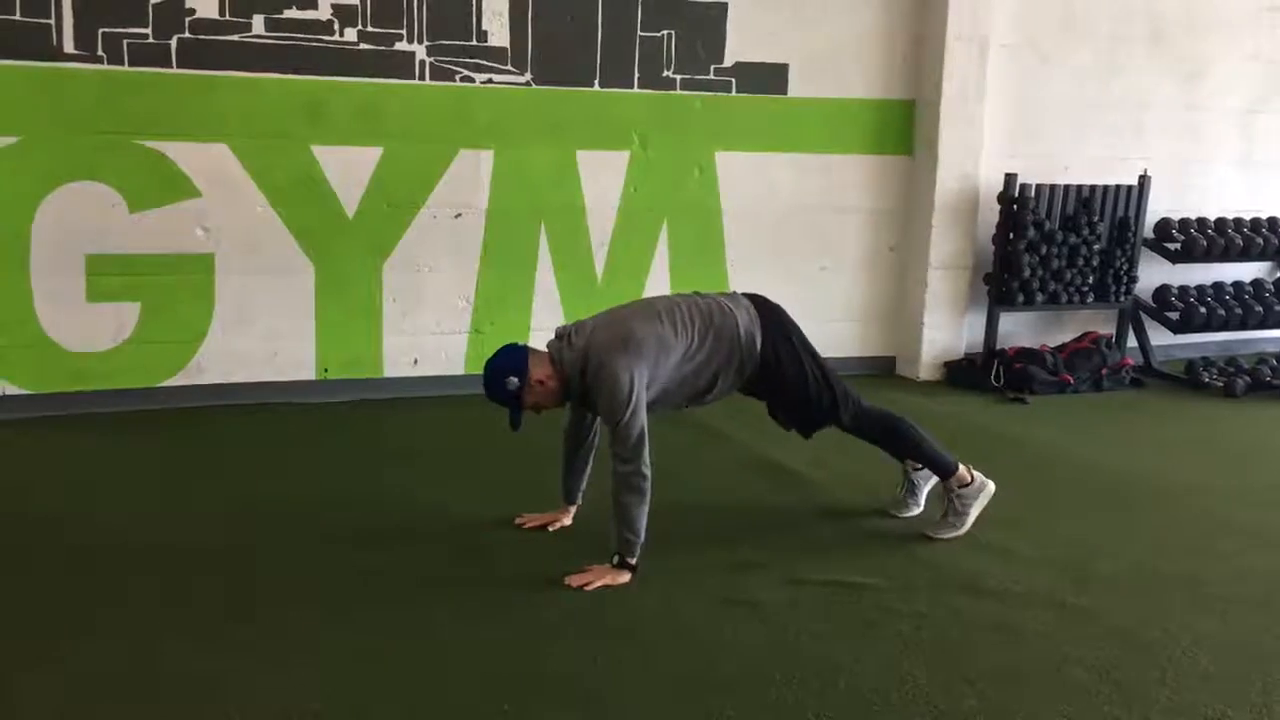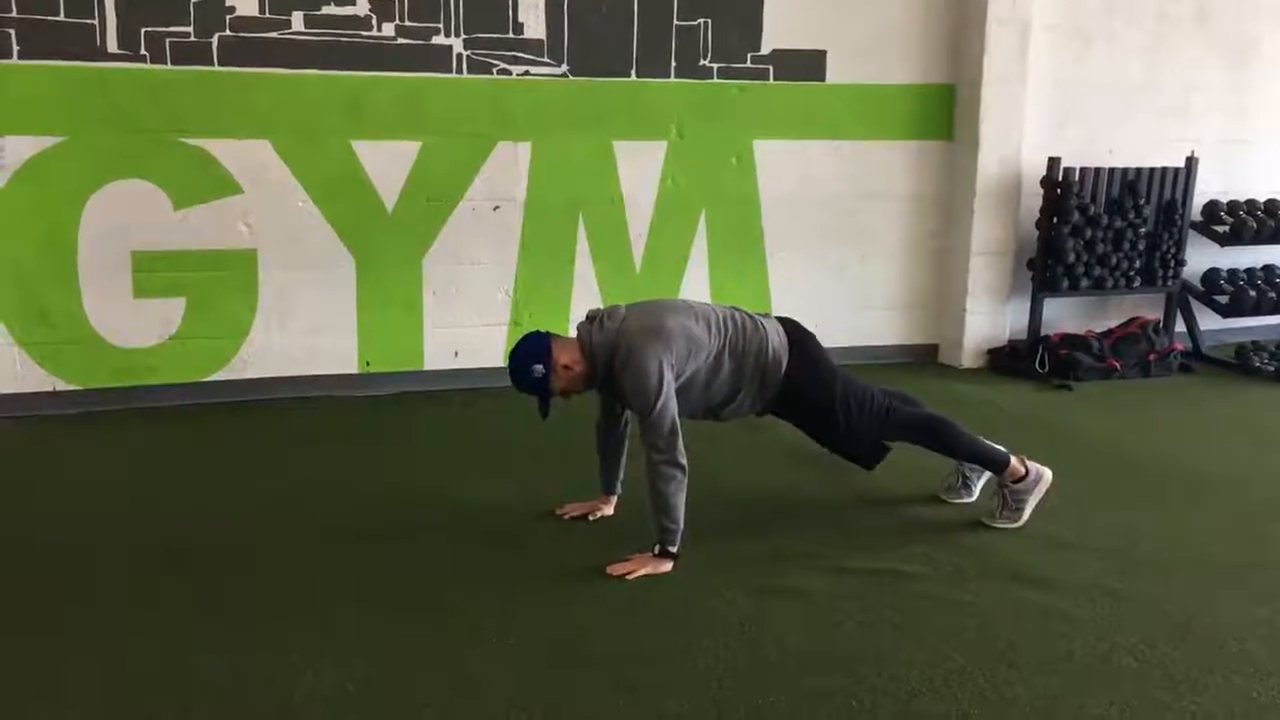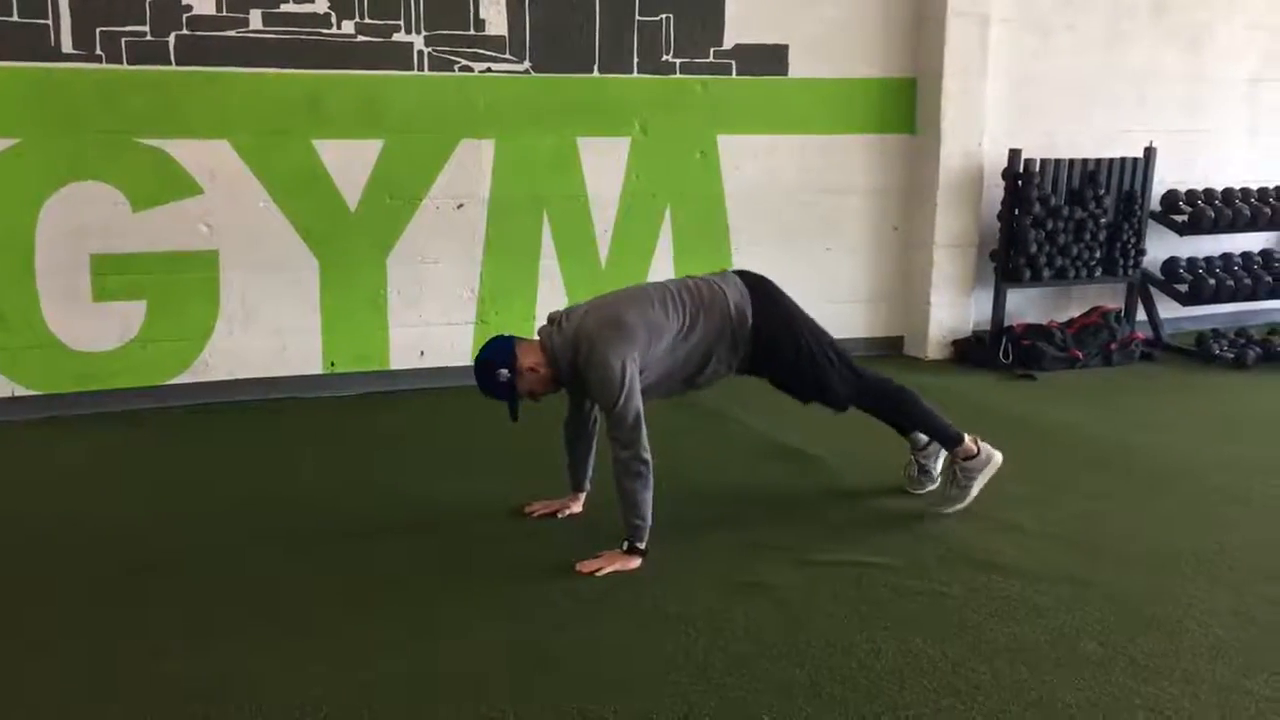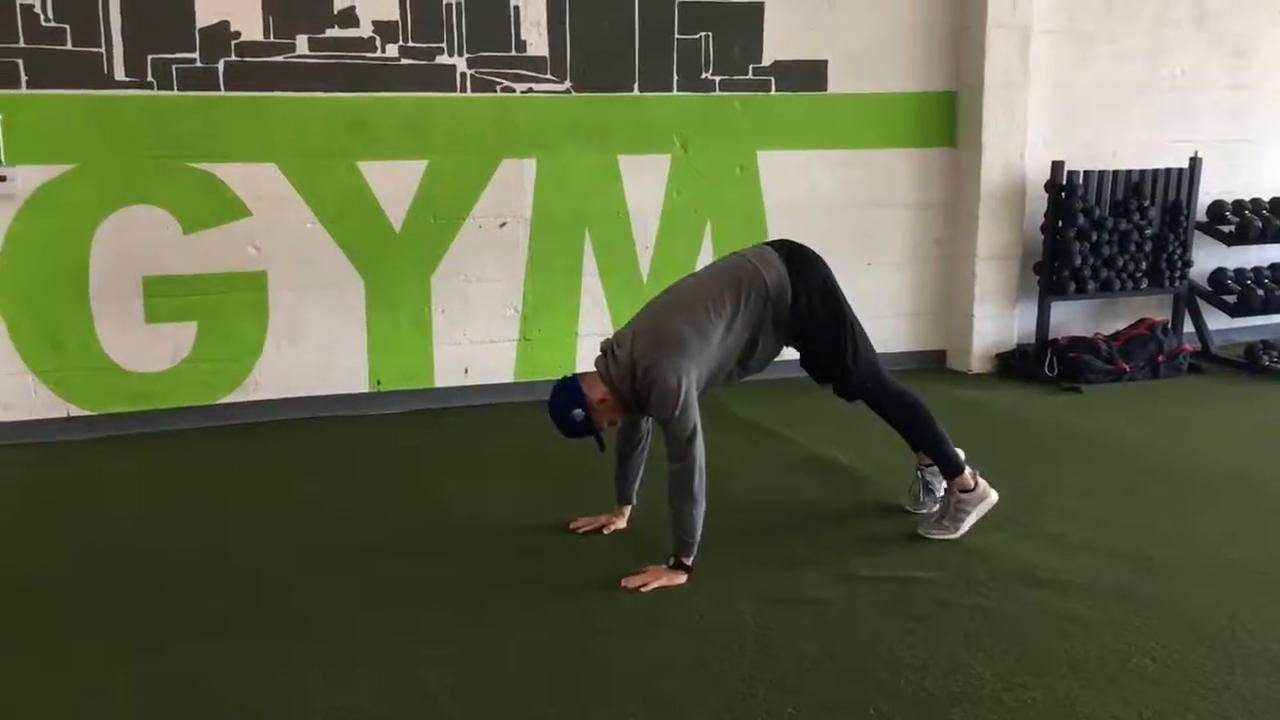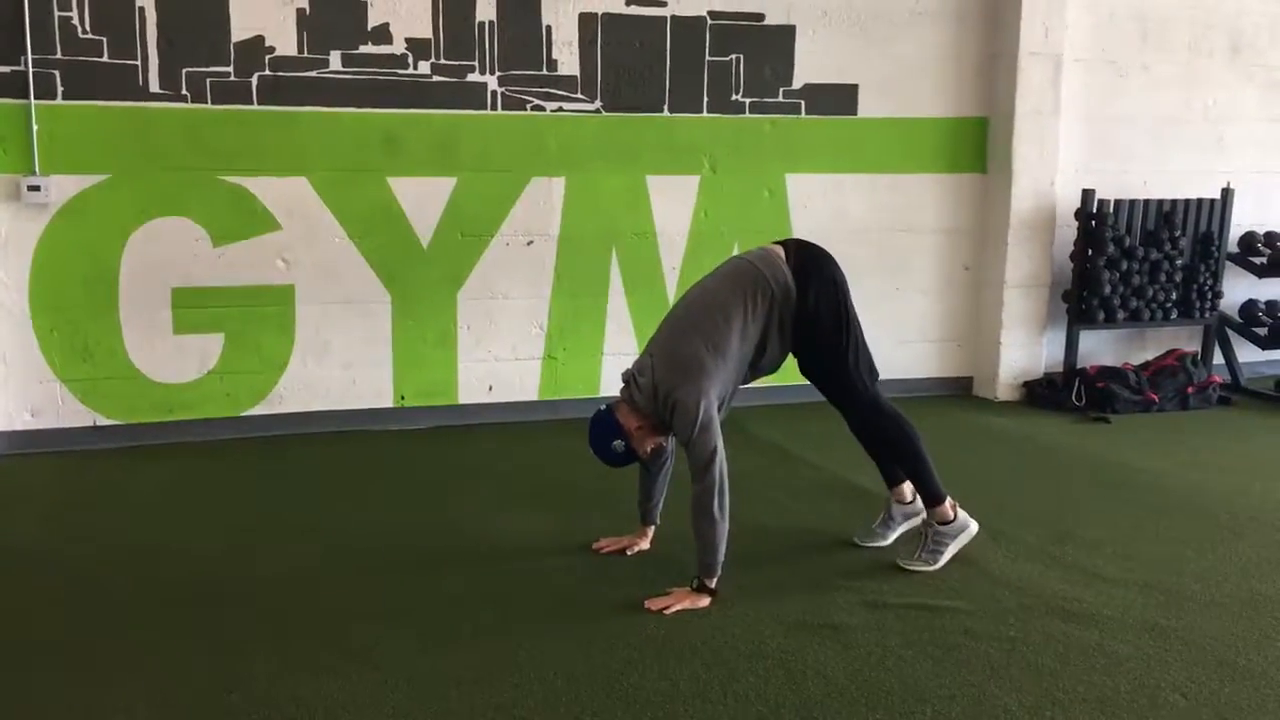
dt=1s
person 1, frame 1
left shoulder: (609, 369)
right shoulder: (573, 356)
left elbow: (632, 464)
right elbow: (581, 431)
left wrist: (625, 563)
right wrist: (567, 506)
left hip: (757, 337)
right hip: (738, 327)
left knee: (845, 412)
right knee: (834, 411)
left ankle: (962, 481)
right ankle: (917, 468)
person 1, frame 2
left shoulder: (637, 357)
right shoulder: (603, 341)
left elbow: (666, 453)
right elbow: (612, 421)
left wrist: (666, 551)
right wrist: (607, 497)
left hip: (784, 366)
right hip: (767, 357)
left knee: (884, 420)
right knee: (877, 411)
left ankle: (1017, 473)
right ankle: (972, 457)
person 1, frame 3
left shoulder: (600, 354)
right shoulder: (568, 342)
left elbow: (631, 448)
right elbow: (581, 417)
left wrist: (634, 548)
right wrist: (577, 494)
left hip: (751, 316)
right hip: (732, 309)
left knee: (851, 384)
right knee: (841, 384)
left ankle: (970, 451)
right ankle: (925, 442)
person 1, frame 4
left shoulder: (661, 374)
right shoulder: (623, 362)
left elbow: (686, 462)
right elbow: (634, 432)
left wrist: (681, 564)
right wrist: (621, 510)
left hip: (794, 282)
right hip: (771, 274)
left knee: (868, 383)
right knee: (856, 381)
left ankle: (966, 485)
right ankle: (933, 461)
person 1, frame 5
left shoulder: (685, 397)
right shoulder: (645, 384)
left elbow: (710, 484)
right elbow: (658, 454)
left wrist: (705, 587)
right wrist: (646, 531)
left hip: (803, 280)
right hip: (780, 276)
left knee: (861, 401)
right knee: (849, 400)
left ankle: (946, 517)
right ankle: (905, 499)
